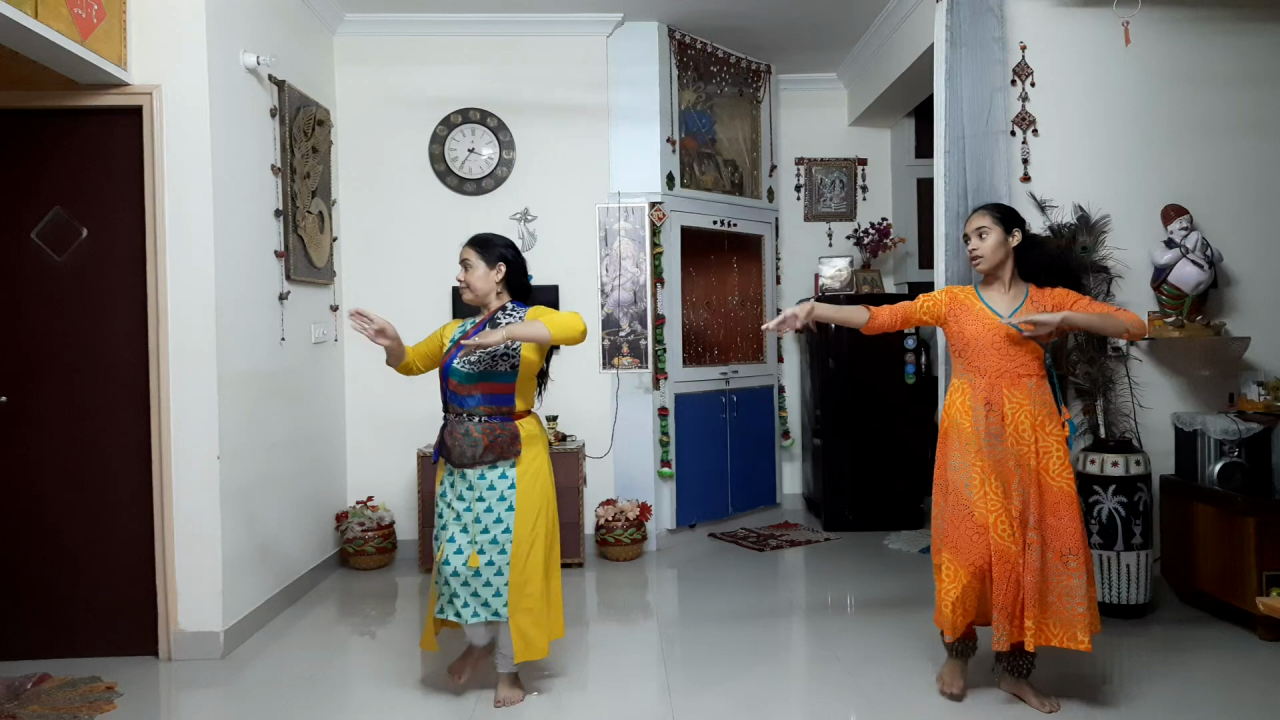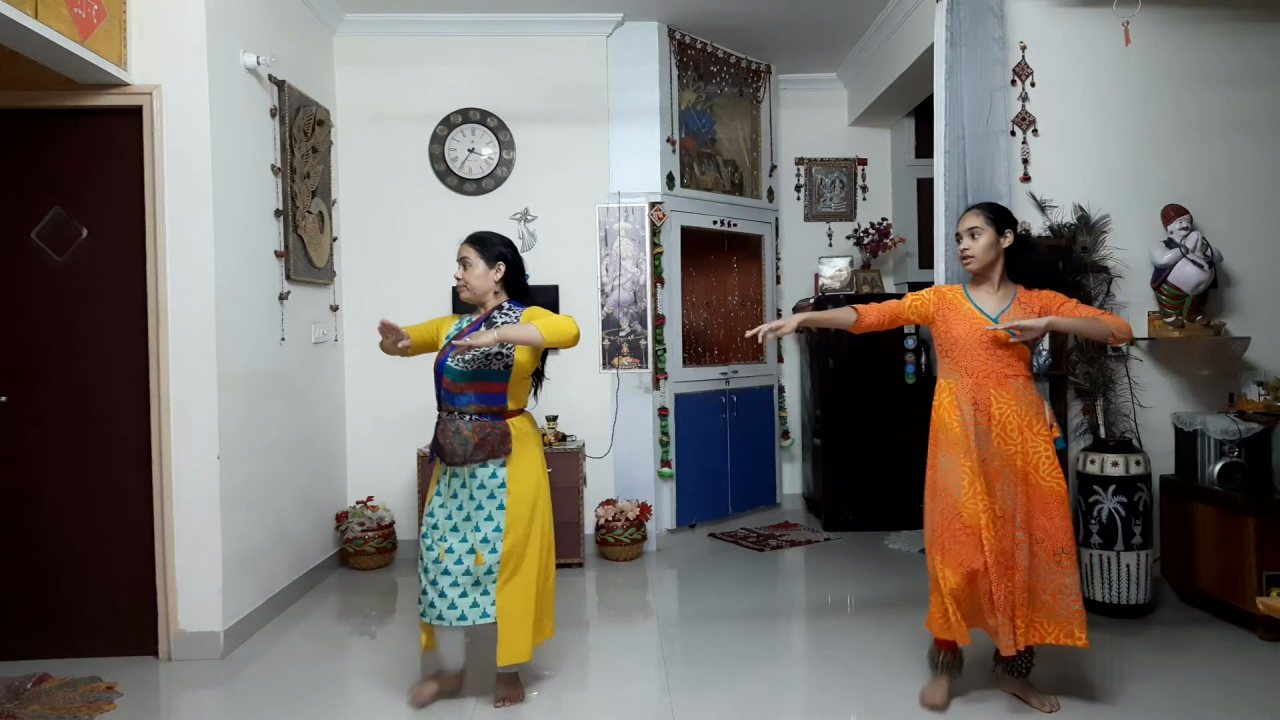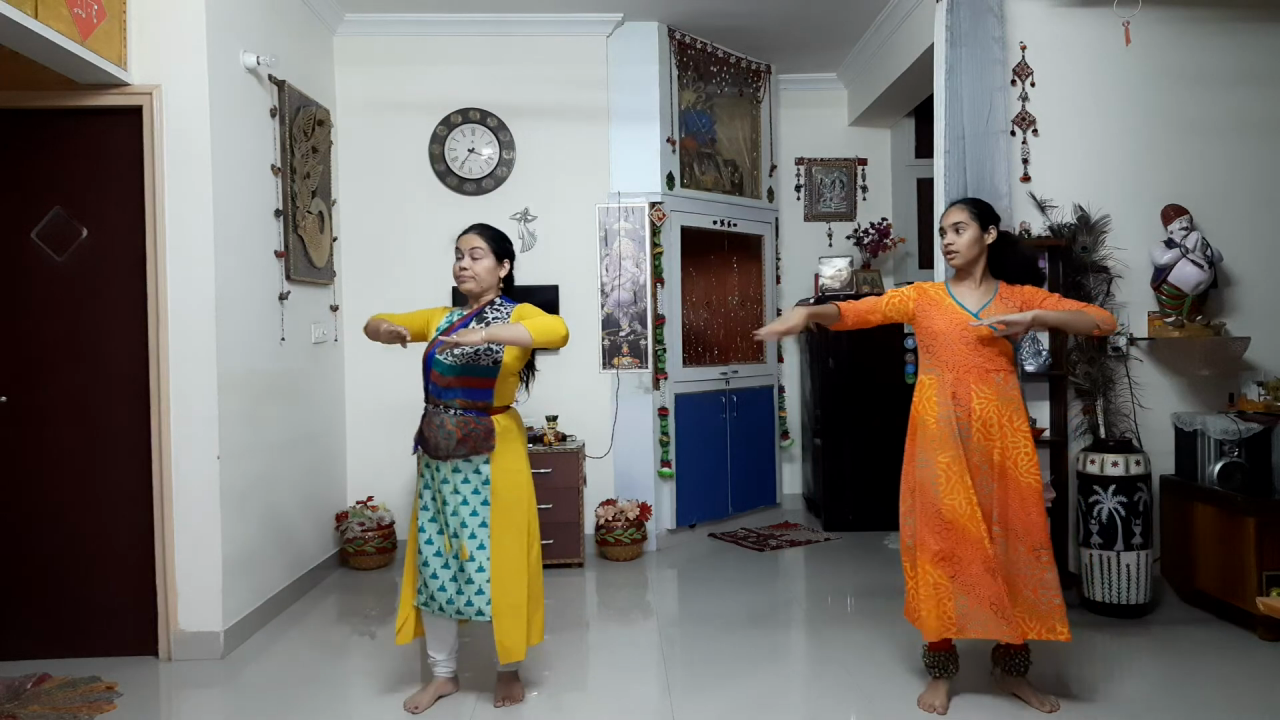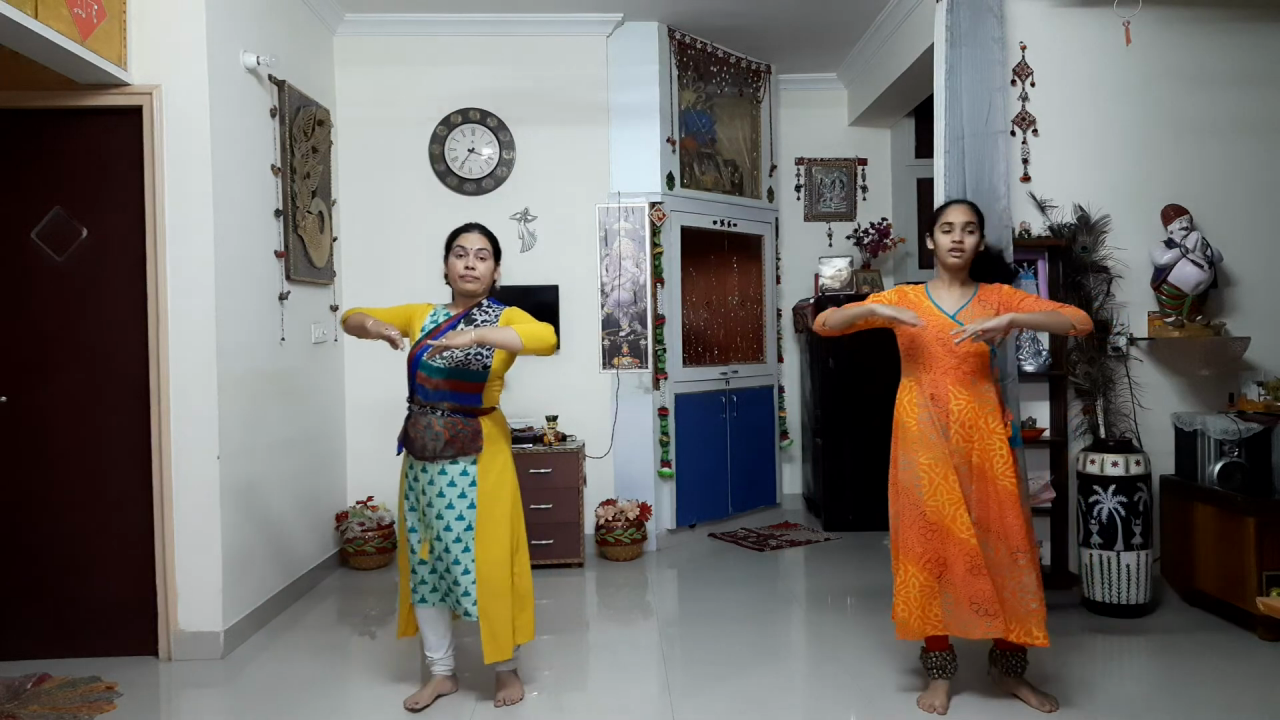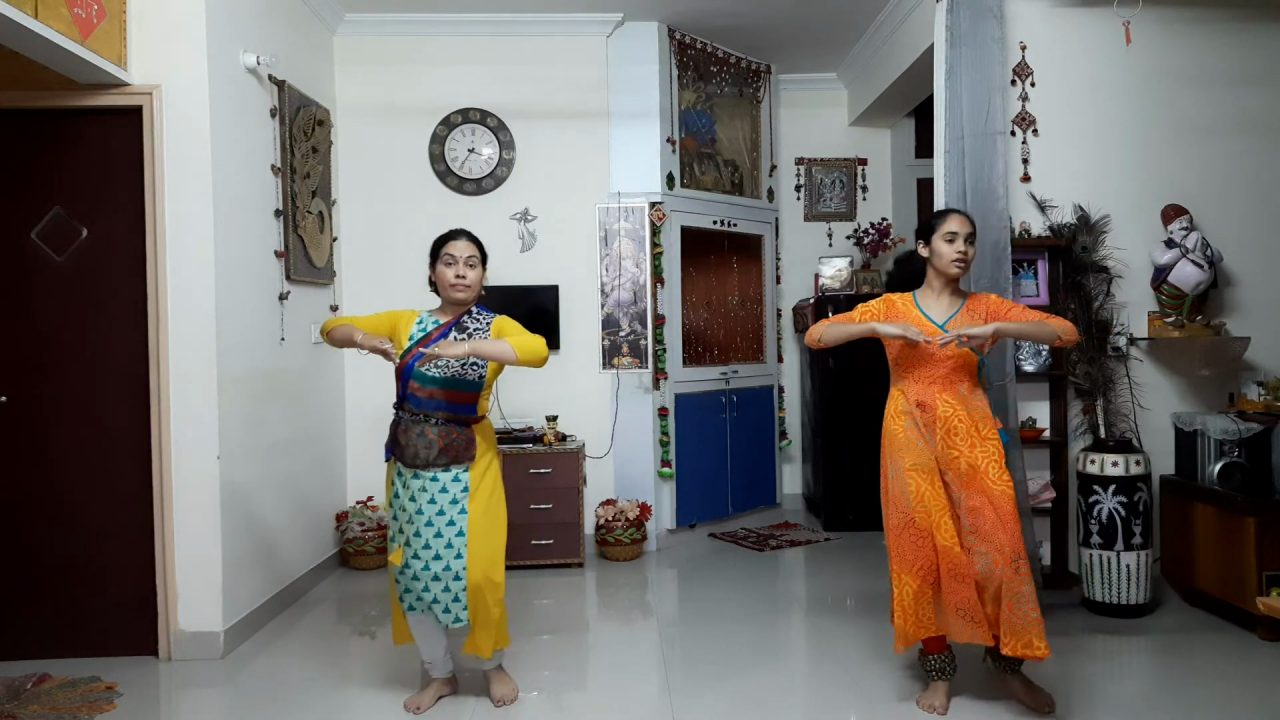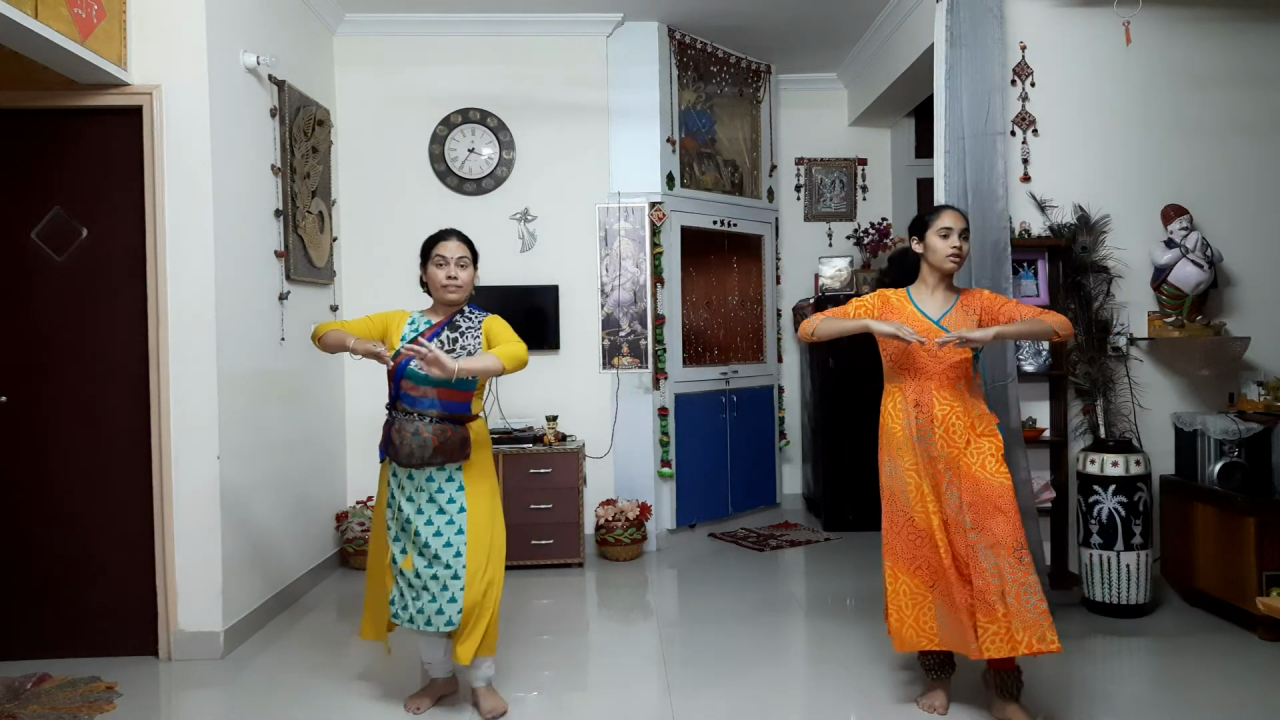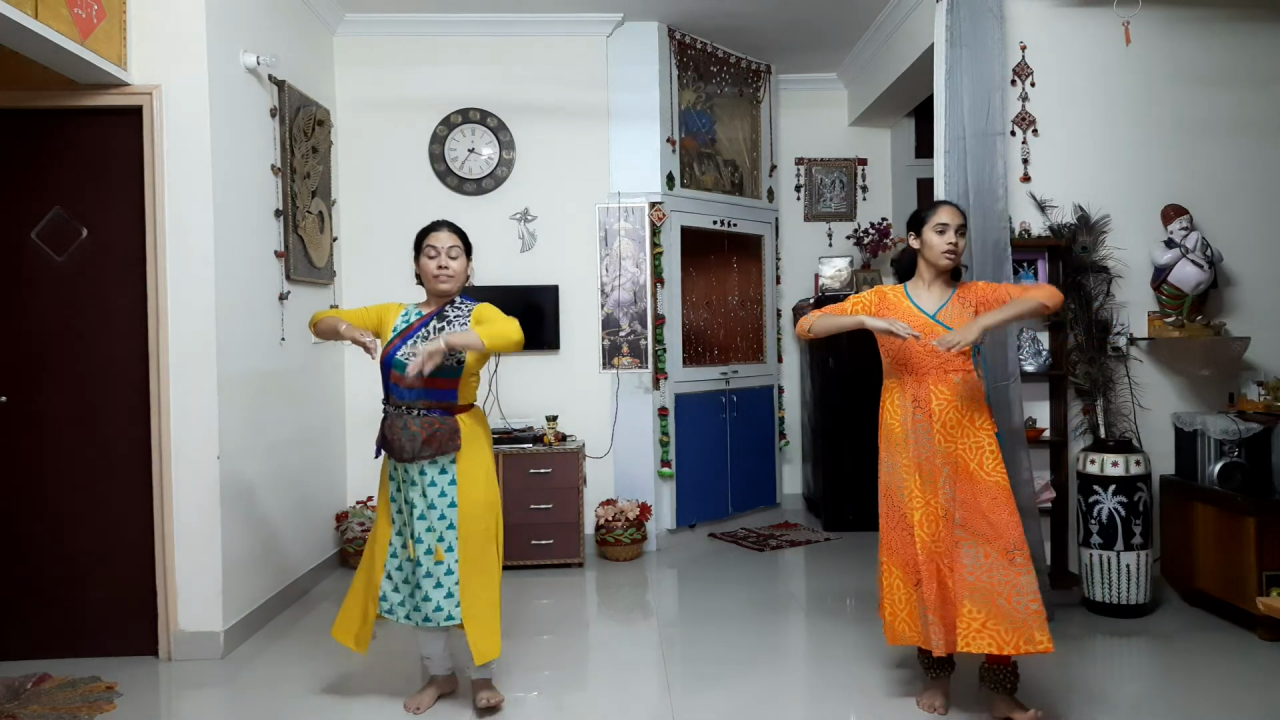
dt=0.2s
person 1, frame 1
left shoulder: (1052, 298)
right shoulder: (951, 301)
left elbow: (1134, 326)
right elbow: (879, 318)
left wrist: (1062, 319)
right wrist: (814, 310)
left hip: (1032, 438)
right hip: (971, 437)
left knee: (1037, 546)
right knee: (968, 547)
left ankle: (1016, 669)
right ankle: (958, 650)
person 1, frame 2
left shoulder: (1040, 301)
right shoulder: (939, 300)
left elbow: (1120, 331)
right elbow: (868, 316)
left wrist: (1049, 324)
right wrist: (803, 318)
left hip: (1022, 438)
right hip: (960, 438)
left knee: (1031, 545)
right knee: (960, 550)
left ankle: (1014, 670)
right ankle: (945, 662)
person 1, frame 3
left shoulder: (1020, 296)
right shoulder: (921, 296)
left elbow: (1104, 322)
right elbow: (849, 312)
left wrist: (1035, 318)
right wrist: (805, 312)
left hip: (1001, 432)
right hip: (939, 432)
left knee: (1012, 540)
right knee: (940, 542)
left ankle: (1010, 668)
right ankle: (940, 672)
person 1, frame 4
left shoulder: (997, 299)
right shoulder: (901, 299)
left elbow: (1081, 322)
right elbow: (824, 323)
left wrist: (1010, 320)
right wrist: (873, 311)
left hip: (981, 435)
right hip: (922, 436)
left knee: (997, 542)
right knee: (929, 545)
left ankle: (1009, 669)
right ankle: (939, 672)
person 1, frame 5
left shoulder: (987, 308)
right shoulder: (889, 307)
left elbow: (1067, 333)
right elbow: (815, 336)
left wrist: (995, 329)
right wrist: (877, 328)
left hip: (971, 442)
right hip: (911, 443)
left knee: (995, 548)
right knee: (923, 553)
left ankle: (1007, 662)
right ankle: (938, 673)
person 1, frame 6
left shoulder: (979, 303)
right shoulder: (883, 302)
left elbow: (1061, 327)
right elbow: (808, 328)
left wrist: (993, 333)
right wrist: (871, 325)
left hip: (970, 440)
right hip: (909, 443)
left knee: (997, 548)
right knee: (920, 553)
right ankle: (937, 674)
person 1, frame 7
left shoulder: (977, 296)
right shoulder: (882, 299)
left elbow: (1050, 296)
right elbow: (806, 326)
left wrist: (981, 326)
right wrist: (866, 321)
left hip: (968, 436)
right hip: (908, 439)
left knee: (989, 546)
right knee: (918, 549)
right ankle: (936, 673)
person 2, frame 1
left shoulder: (531, 319)
right shoulder: (454, 332)
left elbow: (576, 327)
right elbow: (410, 363)
left wrist: (505, 332)
right wrist: (390, 341)
left hip: (513, 463)
right hip: (460, 465)
left knee: (510, 562)
right knee: (456, 561)
left ankle: (508, 671)
right ankle: (480, 641)
person 2, frame 2
left shoulder: (526, 320)
right shoulder: (451, 327)
left elbow: (569, 331)
right elbow: (403, 343)
left wrist: (496, 335)
right wrist: (392, 337)
left hip: (506, 462)
right hip: (454, 464)
left knee: (505, 563)
right knee: (441, 561)
left ankle: (508, 670)
right ankle: (449, 670)
person 2, frame 3
left shoulder: (517, 316)
right shoulder: (441, 319)
left elbow: (558, 331)
right elbow: (377, 325)
left wrist: (484, 333)
right wrist: (387, 330)
left hip: (492, 457)
right hip: (438, 458)
left knee: (496, 560)
right knee: (435, 561)
left ankle: (507, 669)
right ankle: (443, 674)
person 2, frame 4
left shoulder: (504, 318)
right shoulder: (421, 315)
left elbow: (546, 338)
right elbow: (351, 318)
left wrist: (474, 336)
right wrist: (374, 327)
left hip: (477, 458)
right hip: (424, 458)
left knee: (483, 561)
right knee: (426, 561)
left ankle: (505, 667)
right ankle: (441, 673)
person 2, frame 5
left shoulder: (494, 326)
right shoulder: (404, 323)
left elbow: (538, 350)
right elbow: (331, 328)
left wrist: (469, 346)
right wrist: (363, 338)
left hip: (467, 467)
right hip: (411, 466)
left knee: (473, 568)
right knee: (413, 568)
left ankle: (493, 665)
right ankle: (439, 675)
person 2, frame 6
left shoulder: (487, 325)
right shoulder: (397, 323)
left elbow: (517, 354)
right elbow: (323, 333)
left wrist: (454, 367)
right wrist: (358, 345)
left hip: (462, 468)
right hip: (405, 468)
left knee: (472, 573)
right knee: (408, 573)
right ankle: (439, 676)
person 2, frame 7
left shoulder: (477, 315)
right shoulder: (392, 315)
left elbow: (514, 335)
right elbow: (320, 321)
left wrist: (444, 341)
right wrist: (347, 329)
left hip: (458, 458)
right hip: (404, 461)
left knee: (466, 561)
right knee: (411, 564)
left ankle: (482, 675)
right ankle: (439, 674)
